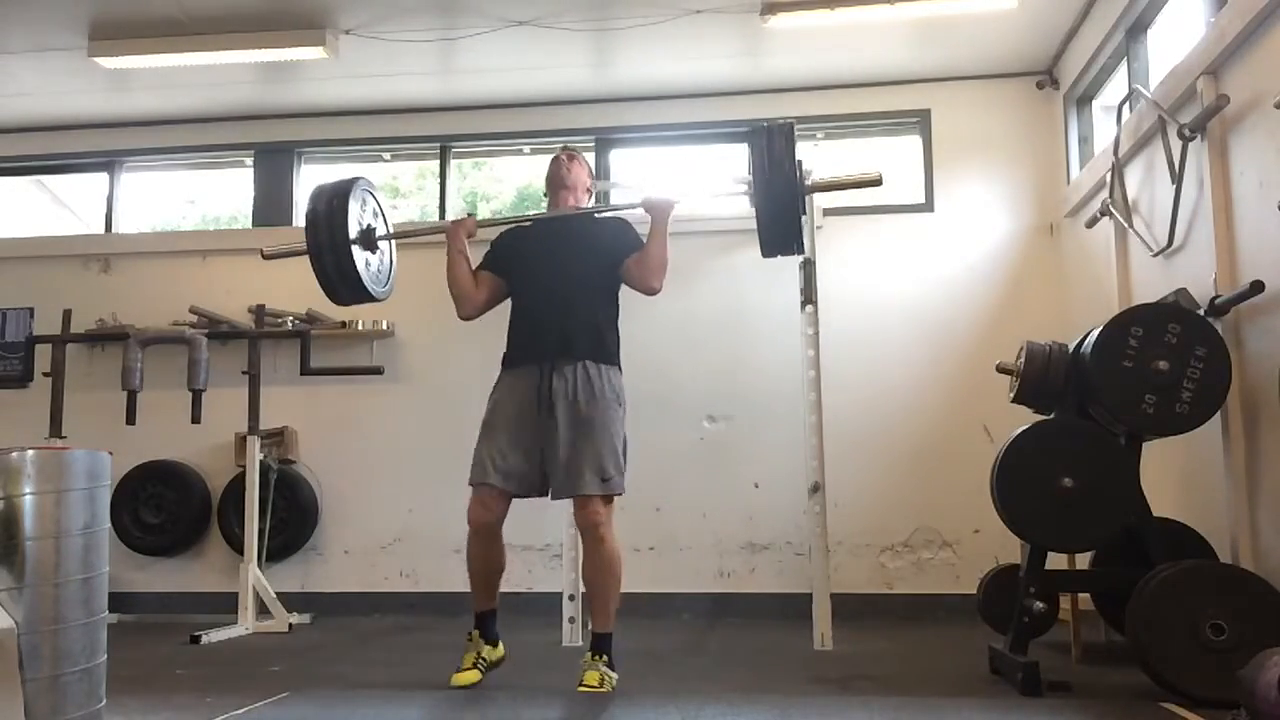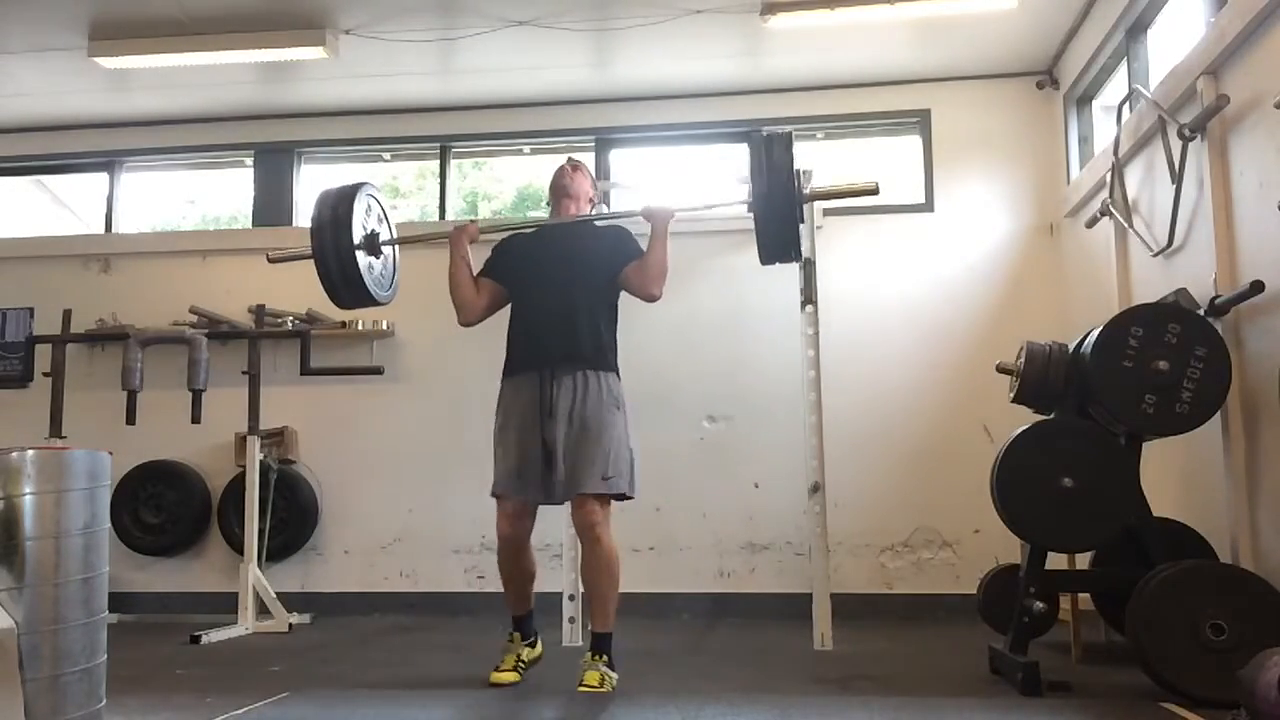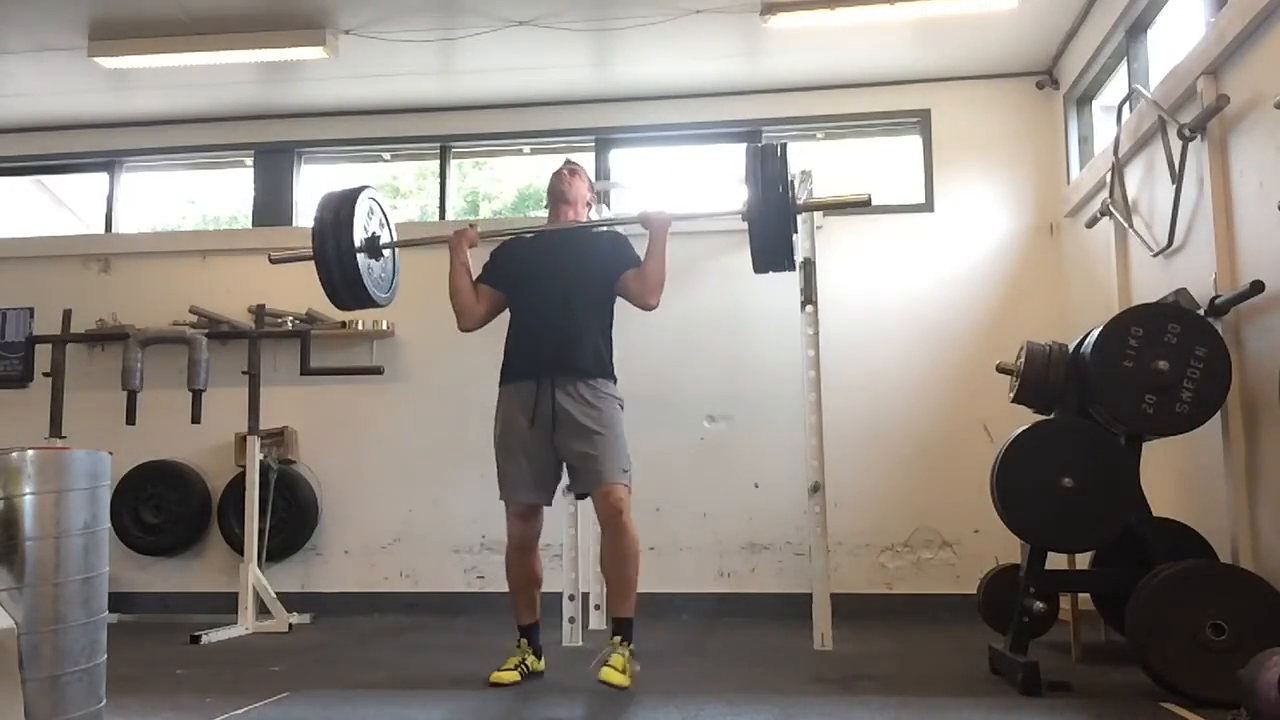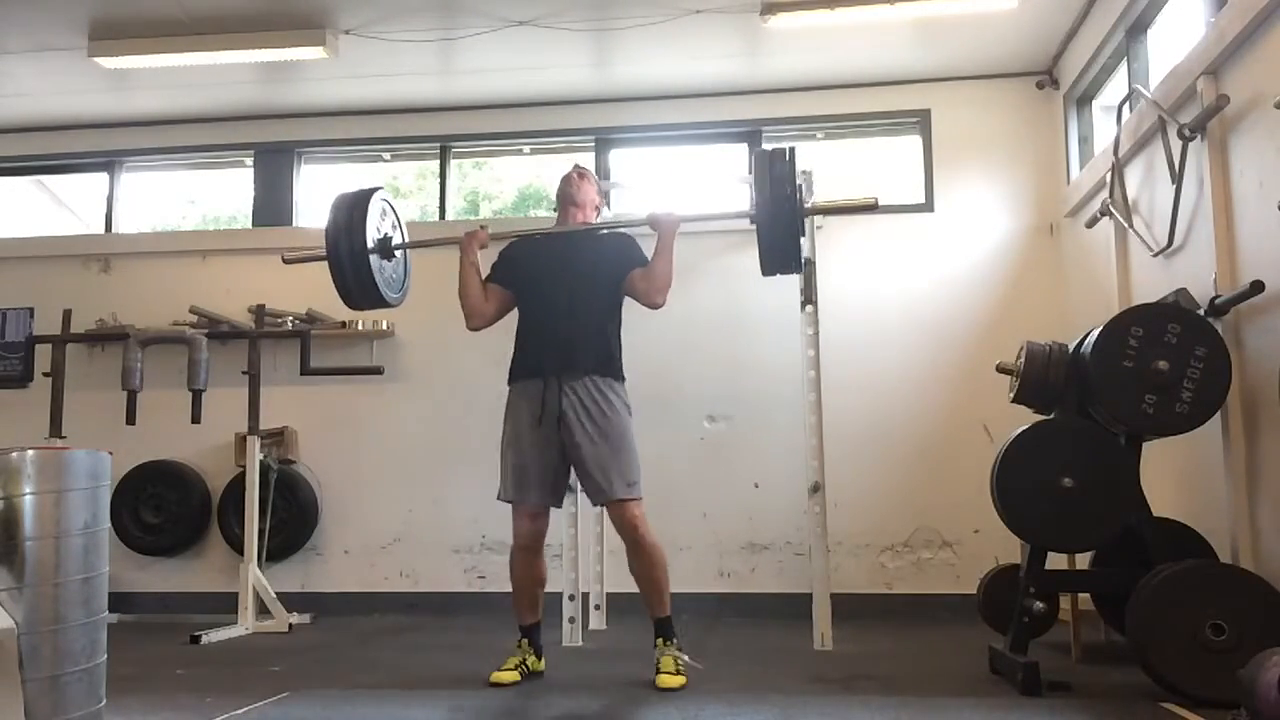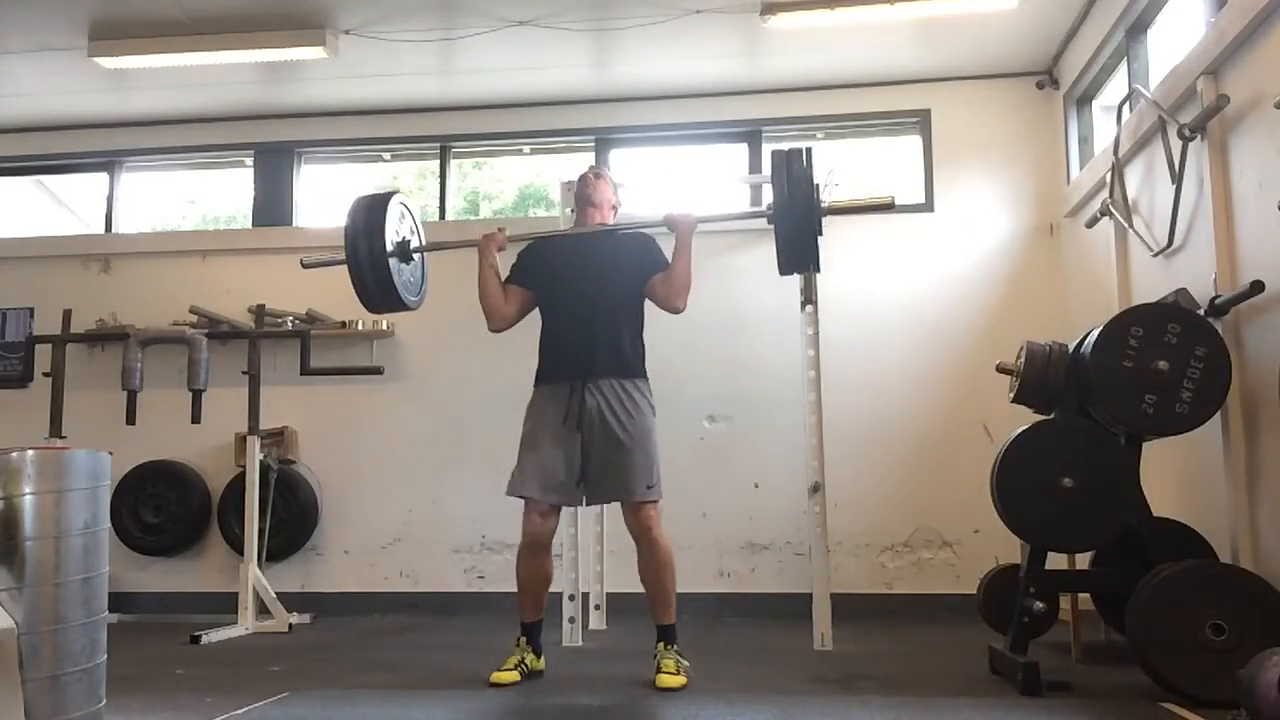
dt=0.2s
person 1, frame 1
left shoulder: (611, 231)
right shoulder: (514, 241)
left elbow: (650, 279)
right elbow: (469, 304)
left wrist: (659, 218)
right wrist: (457, 244)
left hip: (589, 378)
right hip: (521, 380)
left knee: (594, 518)
right knee: (483, 512)
left ankle: (601, 655)
right ankle: (485, 637)
person 1, frame 2
left shoulder: (611, 239)
right shoulder: (514, 247)
left elbow: (650, 287)
right elbow: (469, 310)
left wrist: (660, 227)
right wrist: (460, 249)
left hip: (588, 383)
right hip: (524, 386)
left knee: (592, 518)
right knee: (512, 525)
left ankle: (601, 655)
right ankle: (523, 639)
person 1, frame 3
left shoulder: (608, 245)
right shoulder: (512, 252)
left elbow: (648, 296)
right elbow: (469, 316)
left wrist: (658, 234)
right wrist: (459, 254)
left hip: (588, 387)
right hip: (523, 393)
left knee: (615, 504)
right knee: (521, 527)
left ankle: (622, 639)
right ankle: (528, 647)
person 1, frame 4
left shoulder: (616, 246)
right shoulder: (521, 252)
left elbow: (654, 294)
right elbow: (477, 314)
left wrist: (666, 234)
right wrist: (470, 254)
left hip: (596, 389)
right hip: (532, 394)
left knee: (630, 519)
right knee: (526, 530)
left ankle: (666, 644)
right ankle: (529, 647)
person 1, frame 5
left shoulder: (637, 246)
right shoulder: (541, 253)
left elbow: (675, 299)
right elbow: (499, 316)
left wrist: (684, 235)
right wrist: (488, 256)
left hip: (621, 391)
right hip: (555, 394)
left knee: (645, 522)
right knee: (536, 525)
left ankle: (668, 649)
right ankle: (529, 647)
